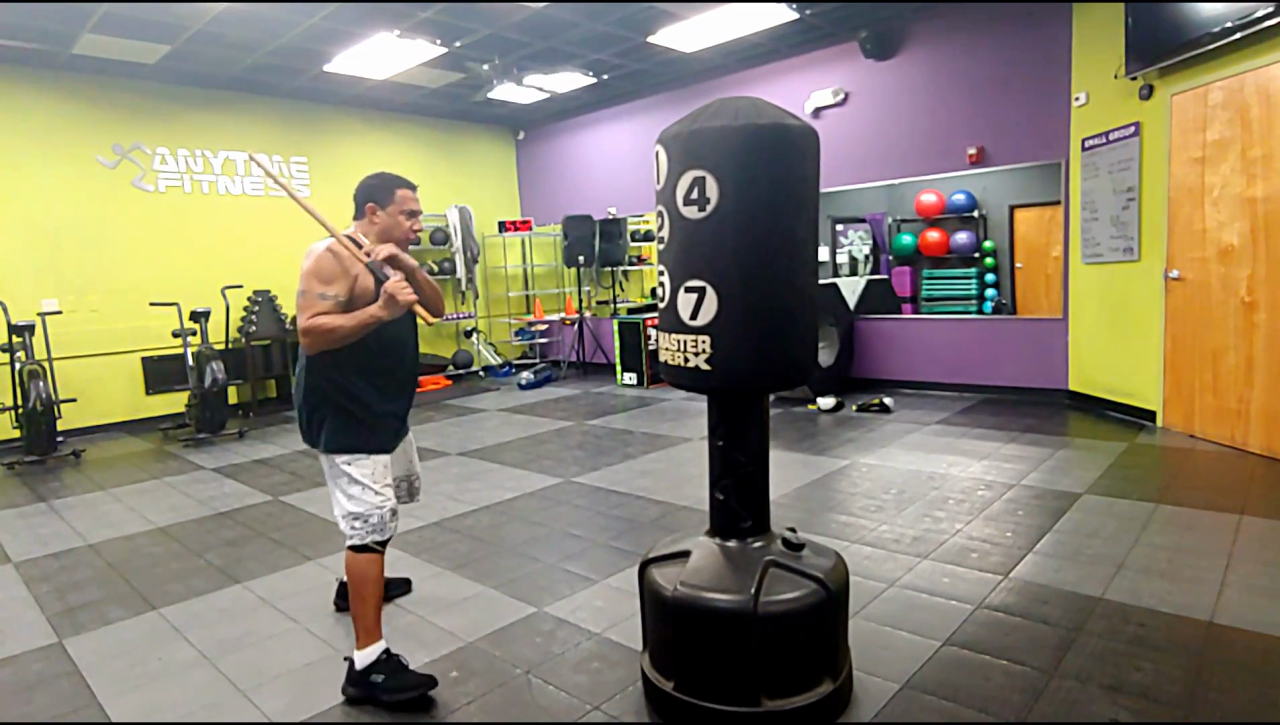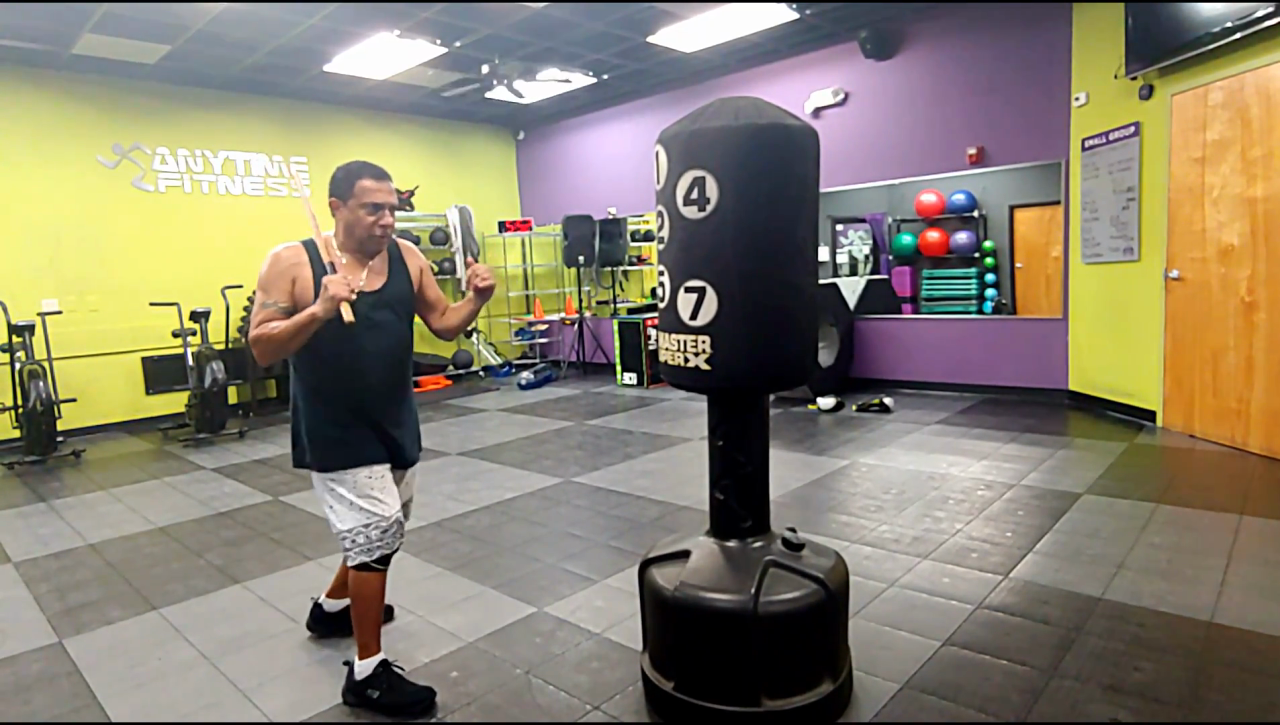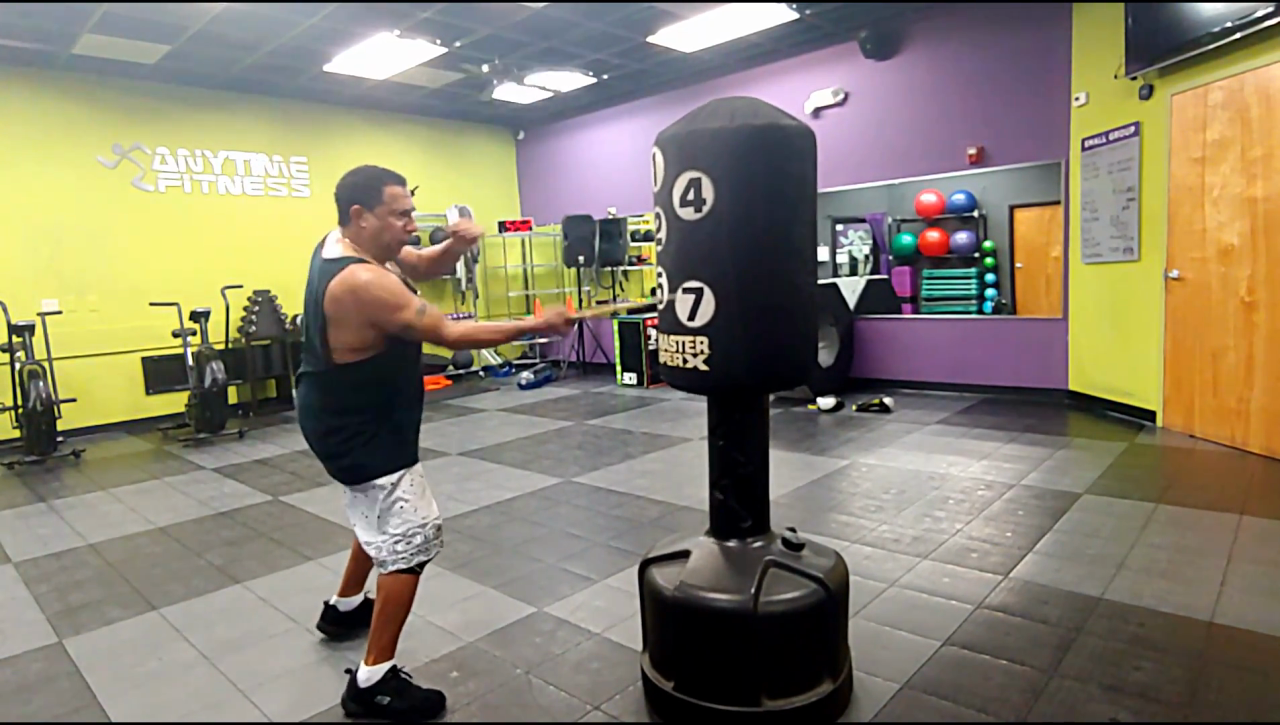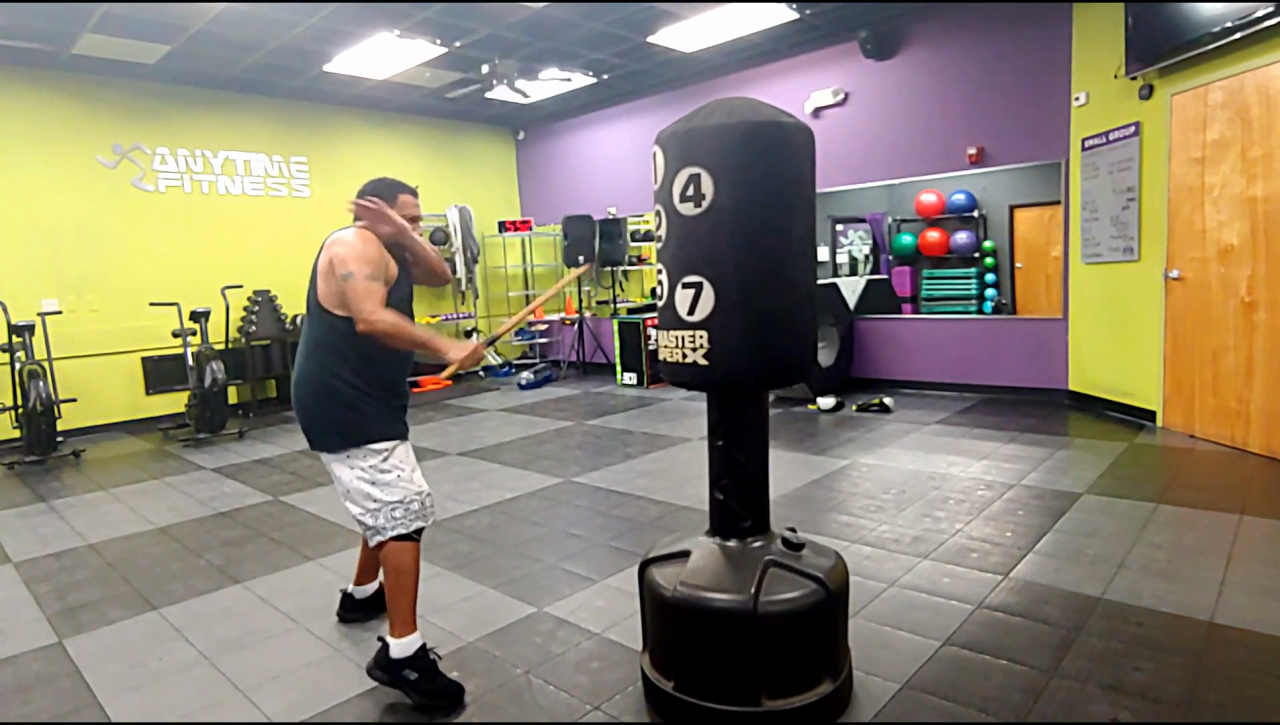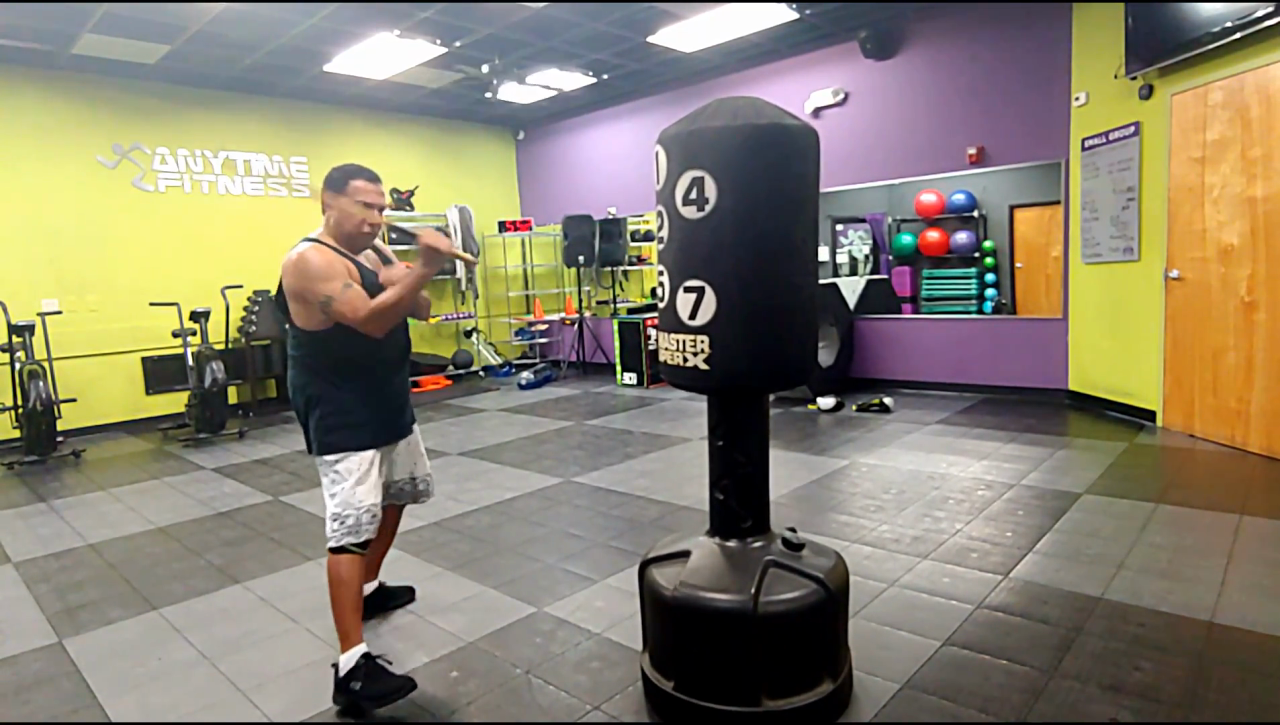
dt=0.5s
person 1, frame 1
left shoulder: (396, 257)
right shoulder: (332, 258)
left elbow: (436, 309)
right elbow: (311, 335)
left wrist: (410, 267)
right wrist: (381, 309)
left hip: (384, 407)
right hip: (341, 410)
left knee: (395, 491)
right knee: (371, 516)
left ankle: (358, 585)
right ankle: (368, 664)
person 1, frame 2
left shoulder: (407, 256)
right shoulder: (291, 262)
left elbow: (444, 325)
right elbow: (263, 348)
left wrist: (476, 298)
right wrist: (317, 312)
left hip: (393, 422)
right hip: (335, 427)
left knee: (373, 523)
right knee: (375, 532)
left ankle: (333, 606)
right ankle: (367, 673)
person 1, frame 3
left shoulder: (352, 243)
right shoulder: (358, 282)
left elbow: (426, 264)
right elbow: (447, 334)
left wrist: (454, 245)
right wrist: (533, 326)
left hip: (354, 417)
right hip: (359, 431)
left knee: (384, 515)
right knee: (412, 538)
left ankle: (344, 608)
person 1, frame 4
left shoulder: (386, 251)
right shoulder: (356, 243)
left elbow: (437, 275)
right elbow: (373, 319)
left wrist: (403, 229)
right wrist: (446, 347)
left hip: (363, 403)
right hip: (346, 406)
left knee: (389, 504)
right knee: (406, 507)
left ankle: (362, 593)
right ankle: (403, 653)
person 1, frame 5
left shoulder: (374, 252)
right shoulder: (309, 261)
left elbow: (406, 305)
right elbow: (372, 319)
left wrist: (415, 273)
right wrist: (422, 268)
left hip: (389, 403)
right hip: (338, 414)
left knee: (400, 490)
right knee: (353, 518)
left ankle: (366, 589)
right ankle: (353, 667)
